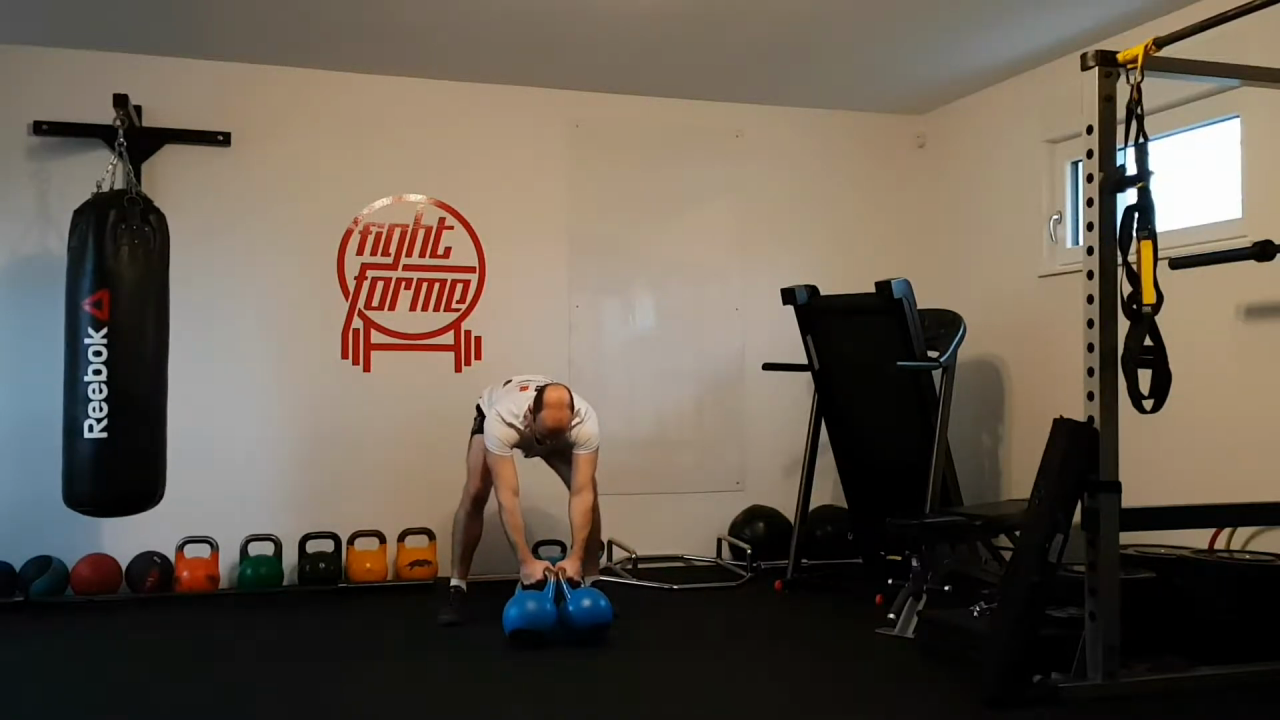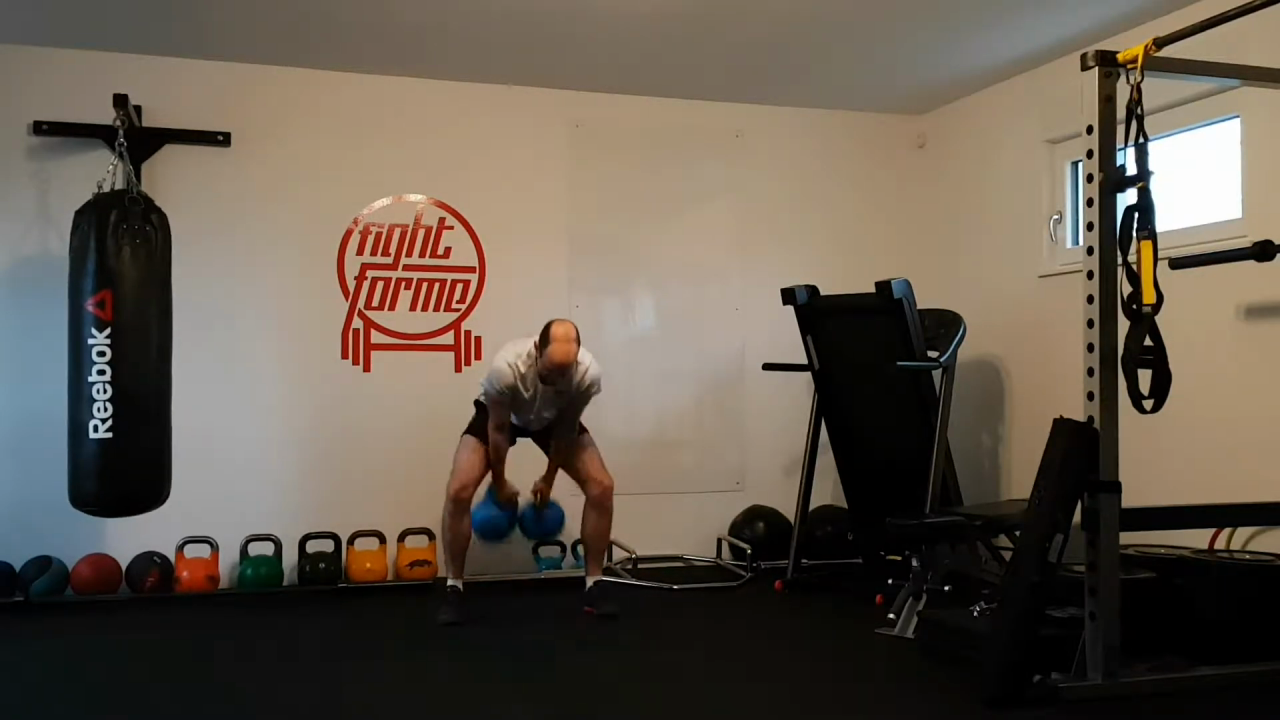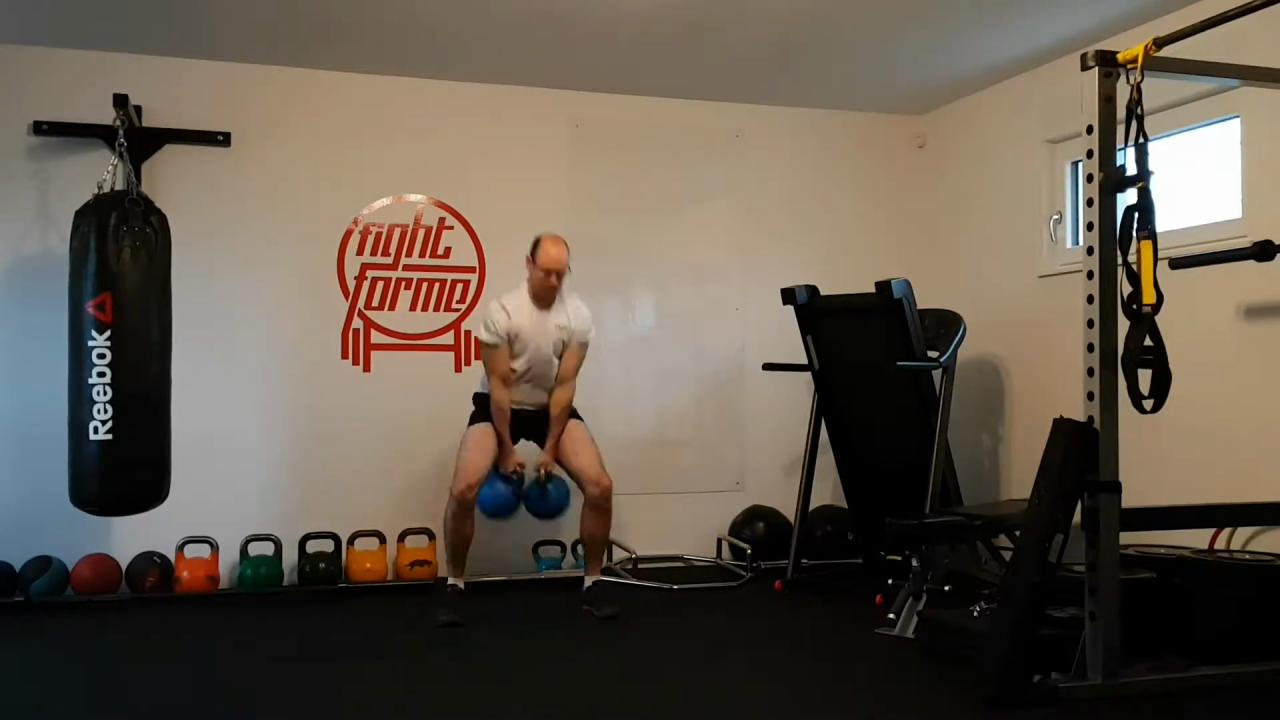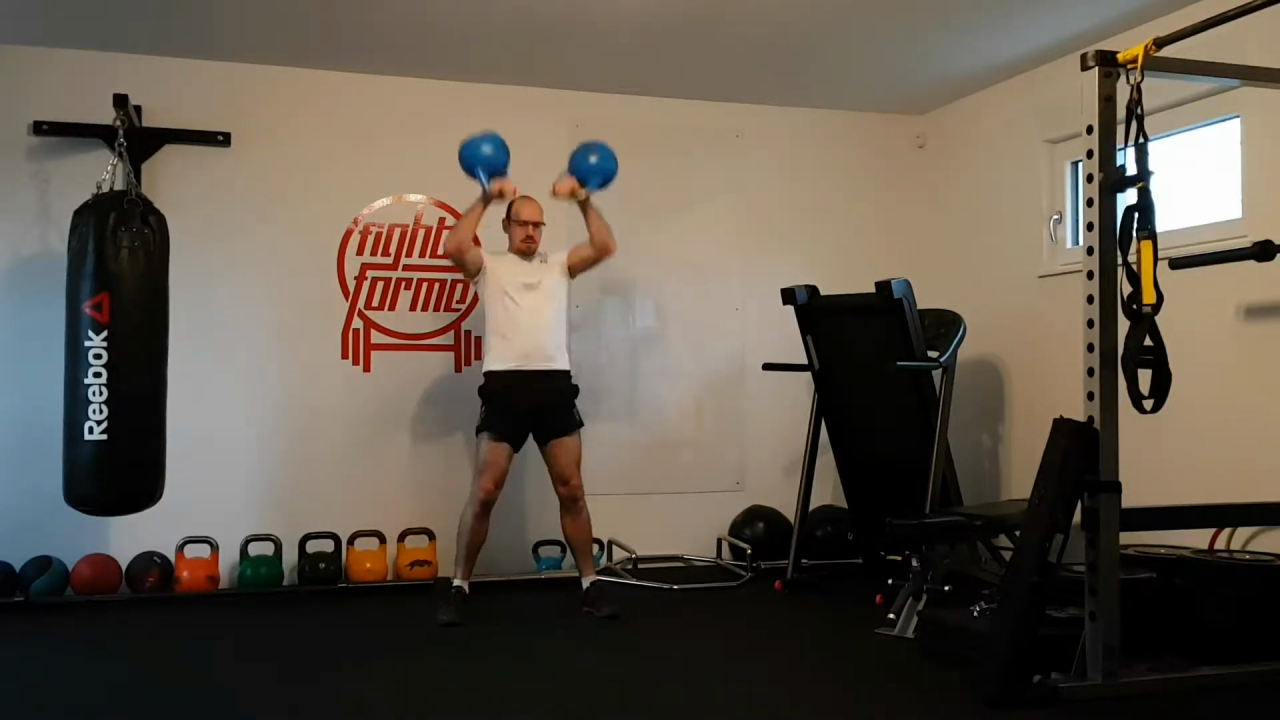
dt=0.5s
person 1, frame 1
left shoulder: (585, 422)
right shoulder: (501, 420)
left elbow: (582, 492)
right elbow: (507, 495)
left wrist: (575, 557)
right wrist: (526, 560)
right hip: (492, 410)
left knee: (589, 490)
right knee: (475, 493)
left ankle: (591, 582)
right ankle: (457, 589)
person 1, frame 2
left shoulder: (589, 372)
right shoulder: (507, 365)
left elbow: (566, 427)
right elbow: (498, 430)
left wrist: (548, 478)
right wrist: (500, 483)
left hip: (554, 417)
right hip: (501, 414)
left knee: (601, 486)
right knee: (459, 490)
left ankle: (595, 584)
right ankle: (454, 588)
person 1, frame 3
left shoulder: (578, 314)
right shoulder: (502, 311)
left elbow: (564, 384)
right elbow: (498, 385)
left wrist: (550, 448)
right wrist: (505, 451)
left hip: (552, 407)
right hip: (501, 407)
left knee: (599, 485)
right knee: (463, 490)
left ankle: (593, 584)
right ankle: (455, 586)
person 1, frame 4
left shoulder: (558, 262)
right shoulder: (489, 263)
left elbow: (606, 247)
right elbow: (452, 247)
left wrist: (583, 199)
right wrist: (485, 199)
left hip: (555, 386)
right hip: (505, 386)
left knee: (571, 491)
right knee: (485, 492)
left ankle: (590, 584)
right ankle: (459, 587)
